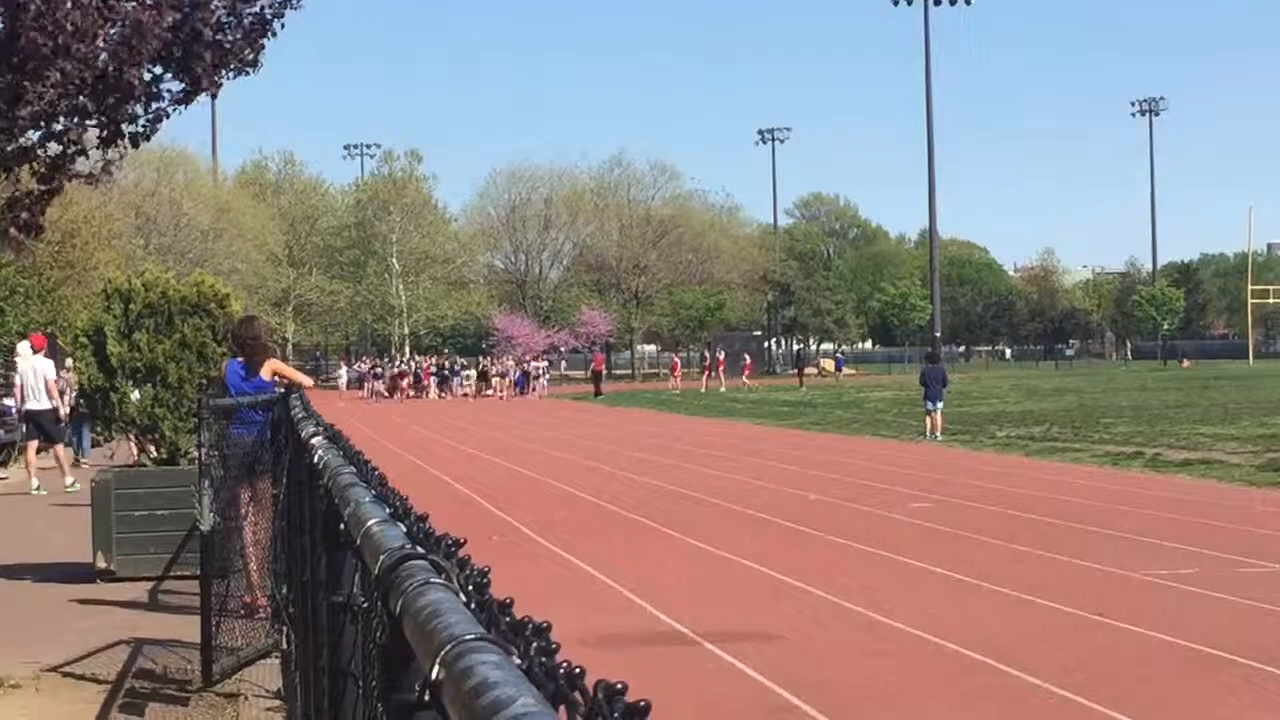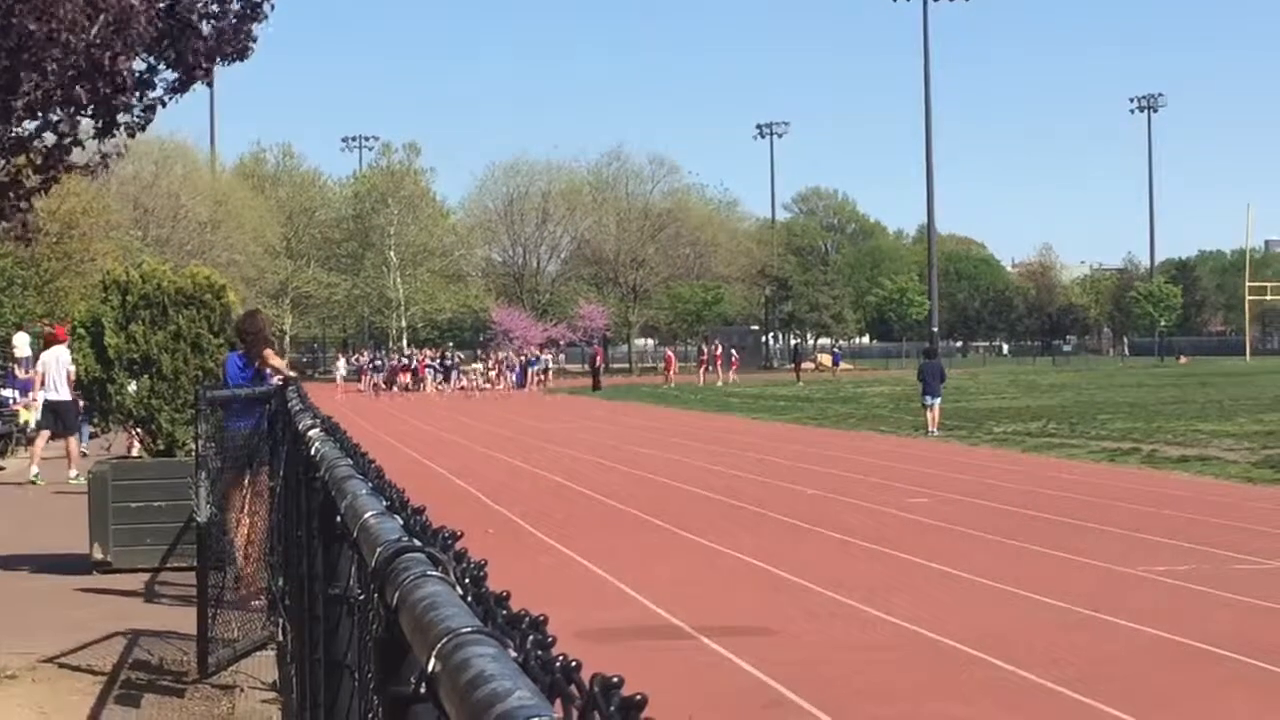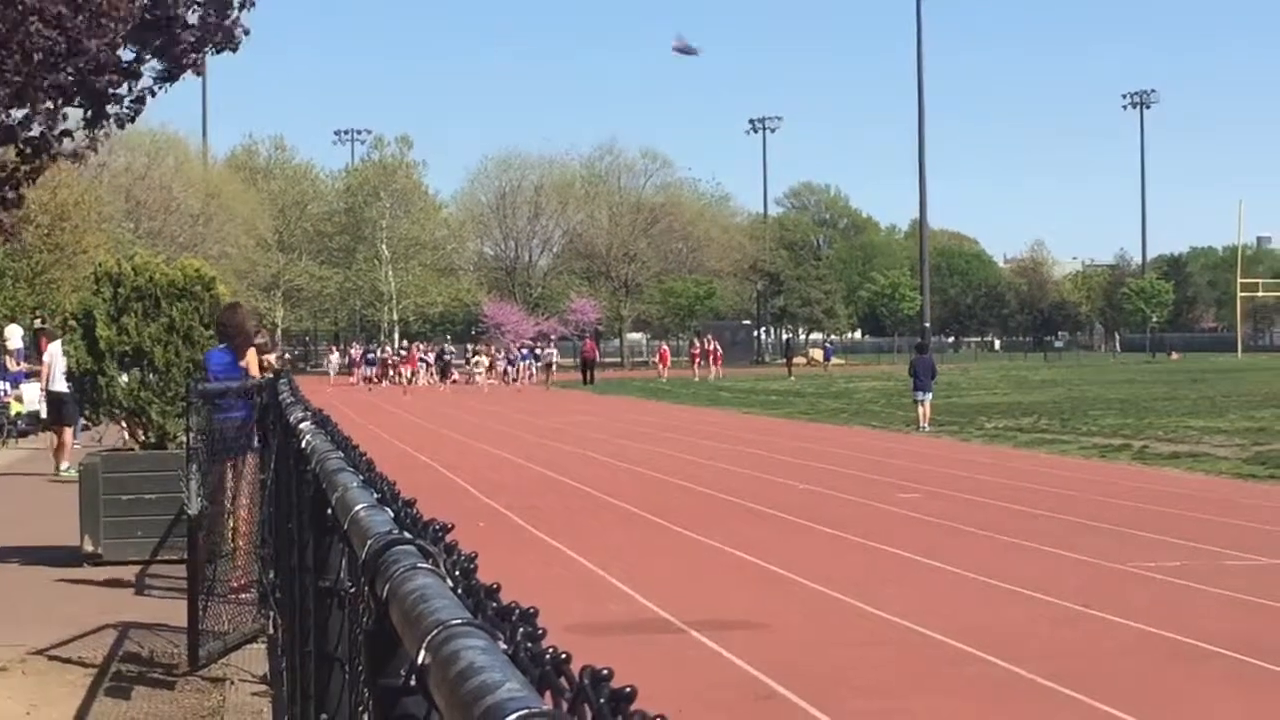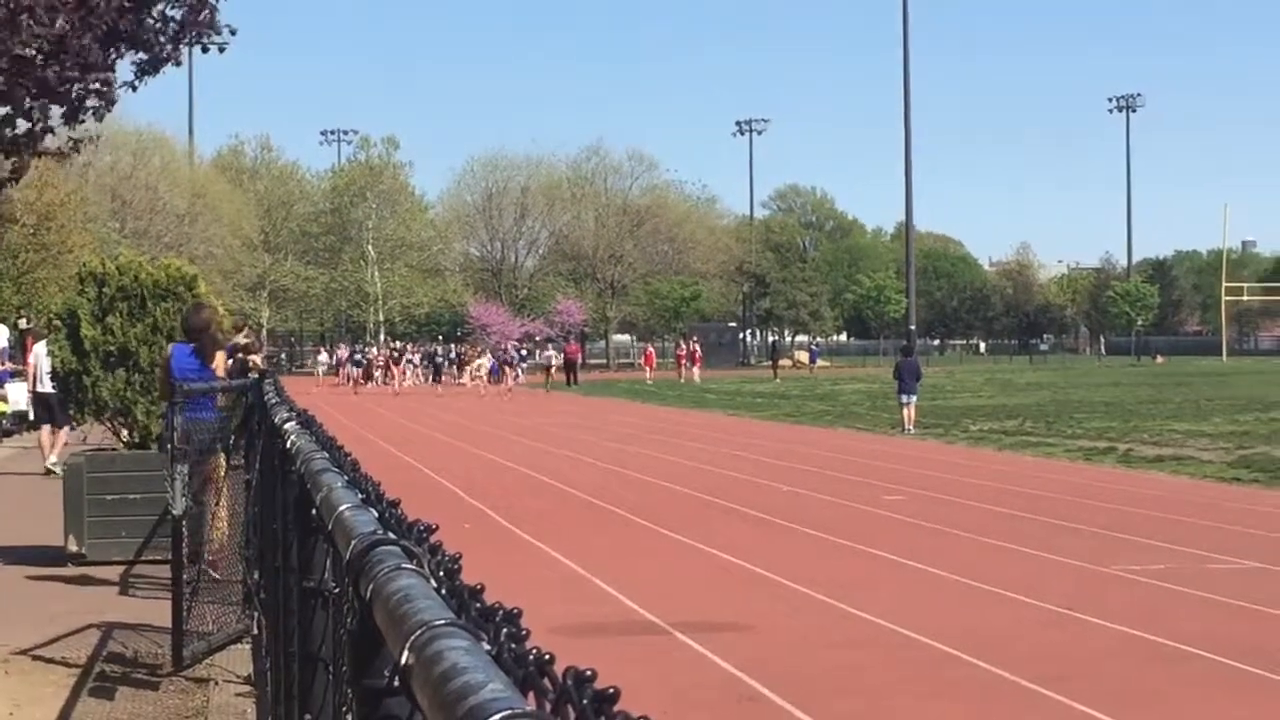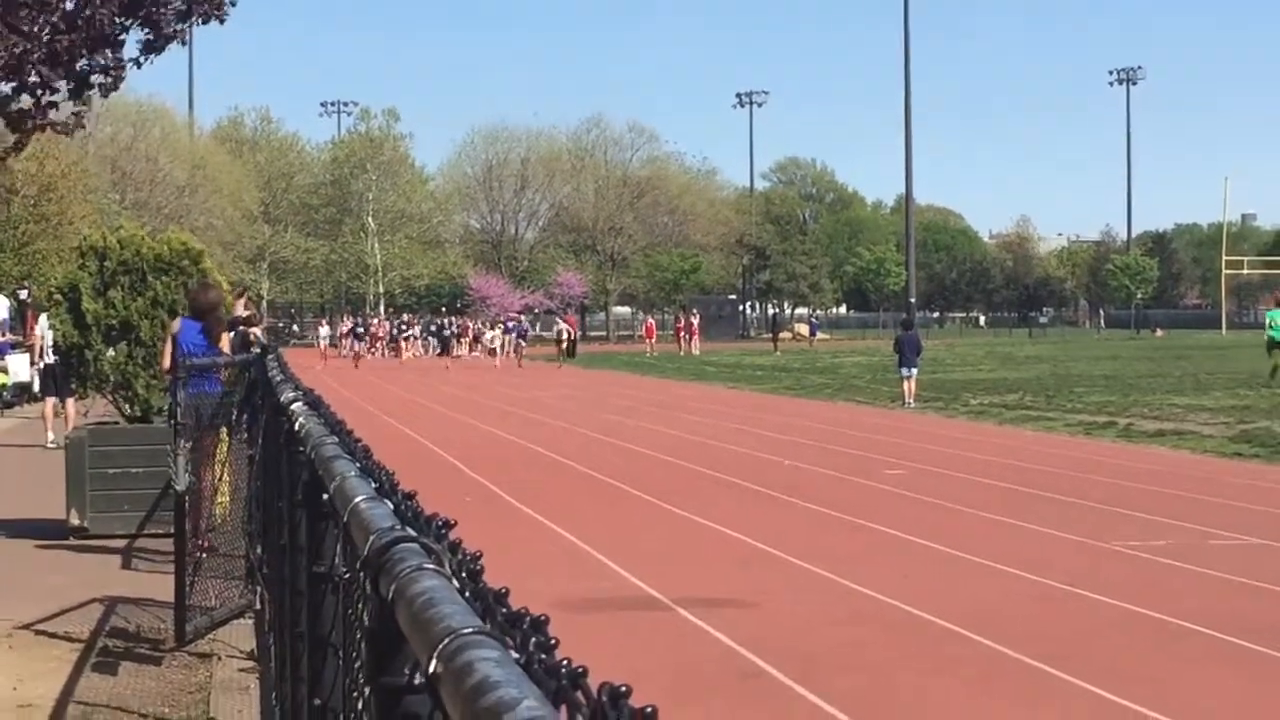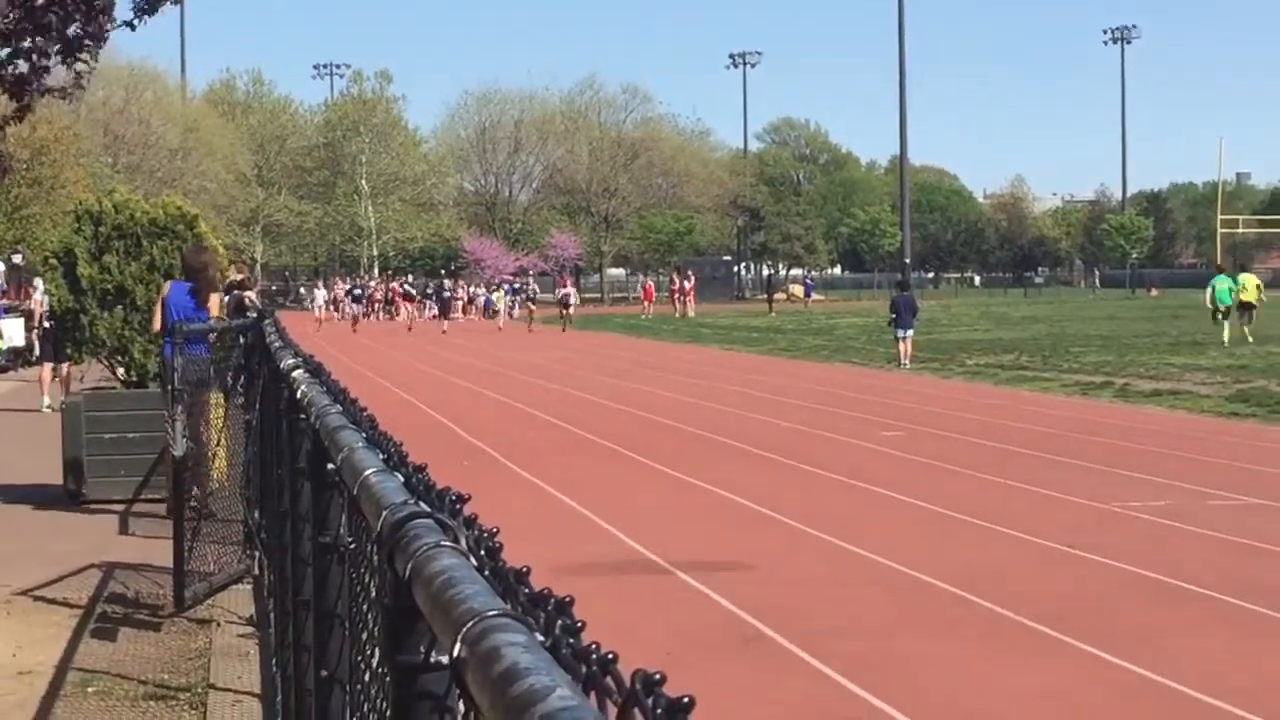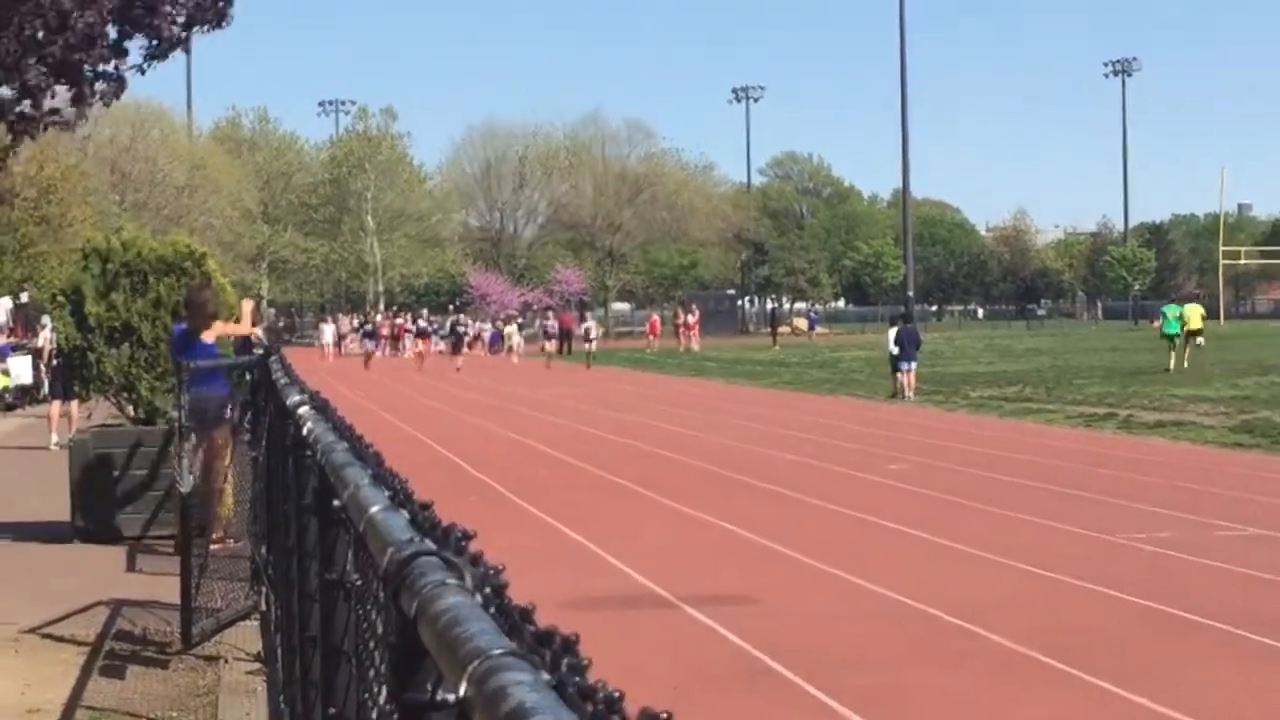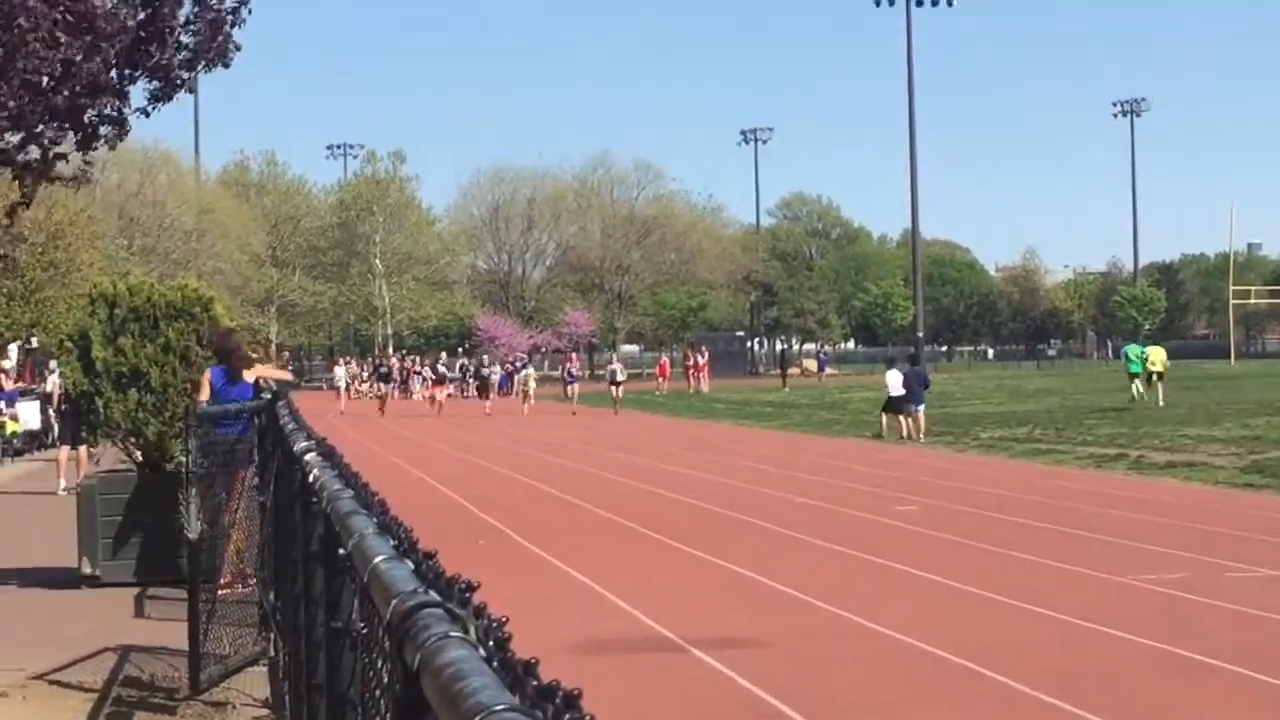
dt=0.5s
person 1, frame 1
left shoulder: (227, 367)
right shoulder: (269, 364)
right elbow: (307, 382)
right wrist: (282, 380)
left hip: (236, 442)
right hip: (263, 441)
left knee: (245, 519)
right knee: (263, 519)
left ankle: (256, 596)
right ankle: (257, 594)
person 1, frame 2
left shoulder: (229, 359)
right shoulder: (262, 355)
right elbow: (276, 363)
right wrist: (284, 374)
left hip: (233, 432)
right hip: (259, 431)
left knee: (234, 507)
right knee: (259, 508)
left ankle: (242, 570)
right ankle: (254, 582)
person 1, frame 3
left shoulder: (211, 355)
right shoulder: (247, 352)
right wrist: (261, 366)
left hip: (215, 426)
right hip: (241, 427)
left knee: (218, 496)
right knee: (244, 500)
right ankle: (239, 577)
person 1, frame 4
left shoulder: (172, 351)
right shoulder: (216, 354)
left elbow: (162, 392)
right elbow: (221, 395)
left hip: (180, 424)
right hip: (209, 425)
right knee: (214, 493)
left ankle: (188, 560)
right ankle: (210, 552)
person 1, frame 5
left shoulder: (178, 325)
right shoulder: (220, 332)
left elbow: (165, 366)
right elbow: (226, 372)
left hip: (185, 397)
right hip: (212, 398)
right knee: (205, 467)
left ankle: (187, 530)
right ankle: (200, 536)
person 1, frame 6
left shoulder: (168, 287)
right shoulder: (210, 295)
left elbow: (156, 328)
right elbow: (212, 335)
left hip: (172, 360)
right hip: (199, 361)
left knee: (175, 429)
right knee: (199, 430)
left ankle: (175, 499)
right ankle: (199, 496)
person 1, frame 7
left shoulder: (178, 331)
right shoulder: (213, 328)
left elbow: (179, 366)
right elbow: (248, 330)
right wrist: (246, 309)
left hip: (190, 399)
right hip: (215, 399)
right knee: (216, 467)
right ankle: (215, 531)
person 1, frame 8
left shoulder: (210, 373)
right shoulder: (251, 369)
left elbow: (201, 404)
right elbow: (288, 376)
right wrist: (264, 376)
left hip: (217, 441)
right hip: (242, 440)
left knee: (231, 506)
right knee: (237, 507)
left ankle: (243, 568)
right ankle: (227, 575)
